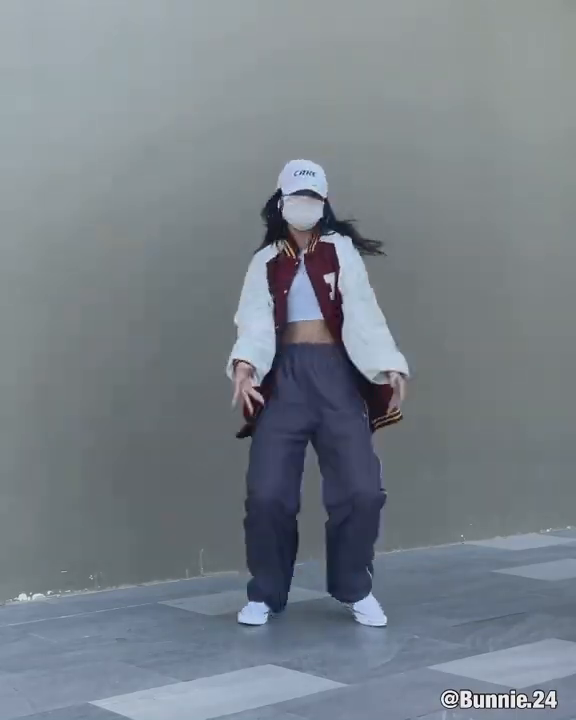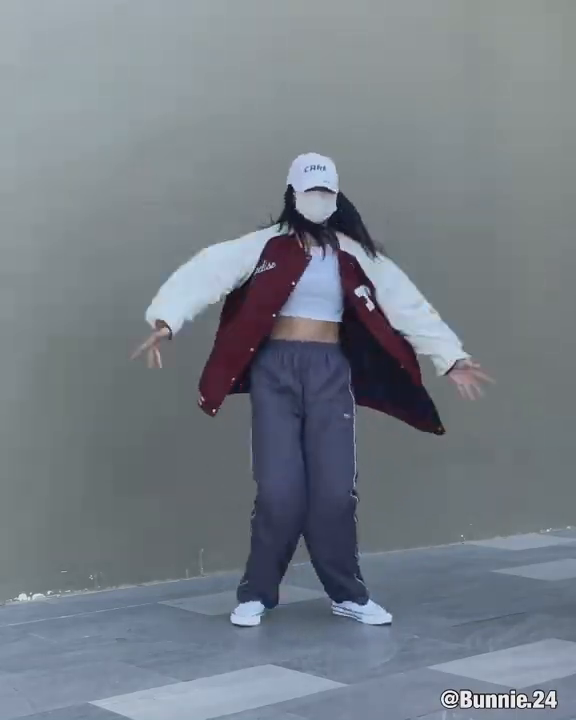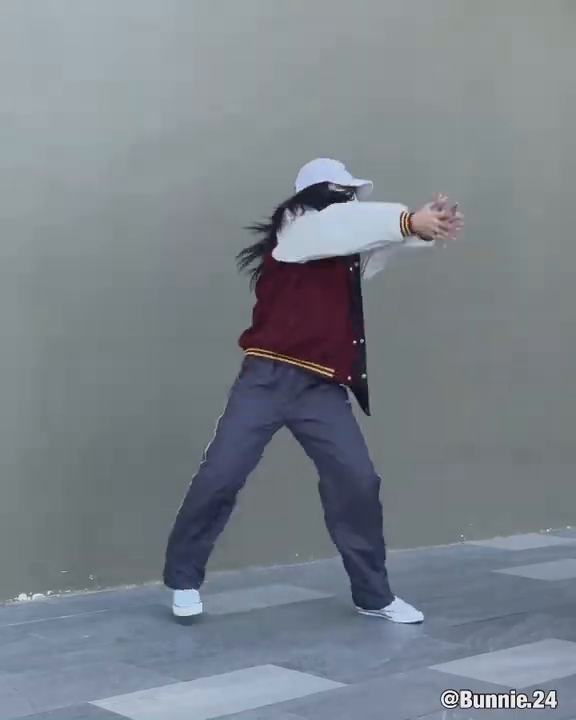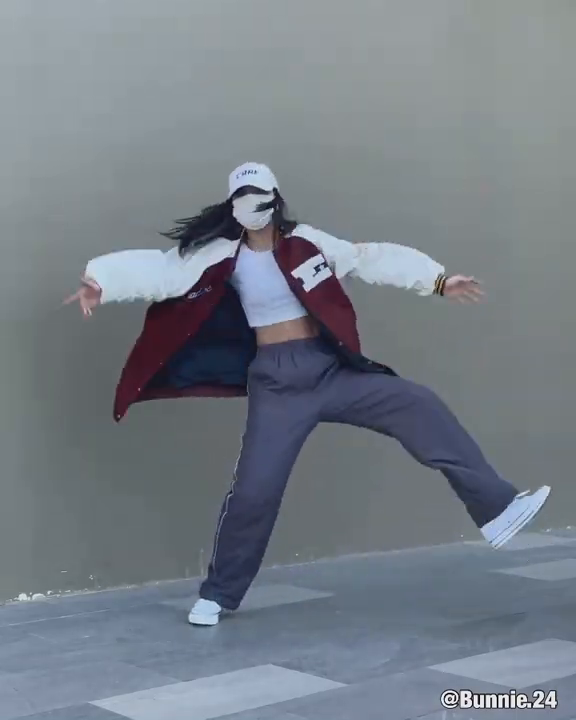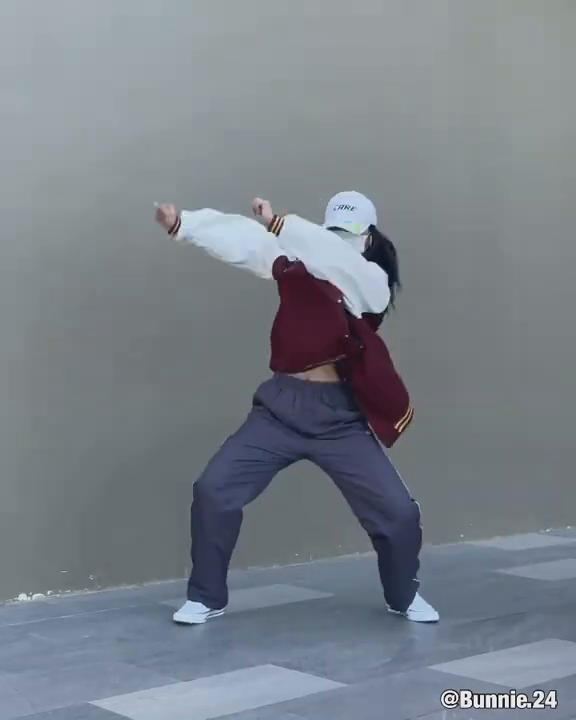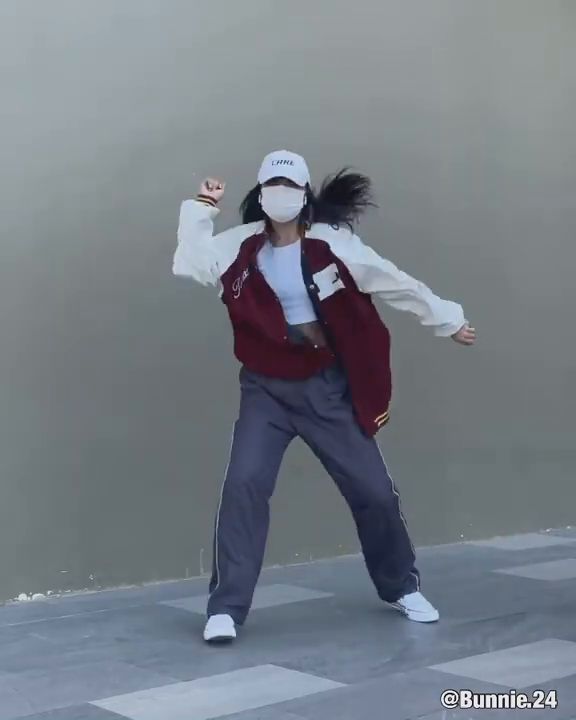
dt=0.4s
person 1, frame 1
left shoulder: (340, 250)
right shoulder: (268, 261)
left elbow: (363, 317)
right elbow: (255, 324)
left wrist: (392, 369)
right wrist: (244, 364)
left hip: (339, 378)
right hip: (284, 378)
left knee: (357, 490)
right knee: (270, 494)
left ankle: (352, 587)
right ankle: (265, 595)
person 1, frame 2
left shoulder: (358, 254)
right shoulder: (270, 244)
left elbow: (406, 304)
right elbow: (207, 269)
left wrist: (451, 357)
right wrist: (165, 320)
left hip: (328, 372)
right hip: (275, 375)
left knee: (334, 493)
right knee: (278, 494)
left ankle: (346, 593)
right ankle: (256, 593)
person 1, frame 3
left shoulder: (338, 246)
right shoulder: (301, 228)
left elbow: (374, 249)
right elbow: (344, 227)
left wrist: (422, 226)
right wrist: (411, 221)
left hip: (319, 383)
right hip: (267, 376)
left knee: (357, 482)
right knee: (218, 479)
left ankle: (374, 593)
right ankle: (185, 582)
person 1, frame 4
left shoulder: (307, 244)
right shoulder: (216, 256)
left elbow: (372, 258)
right elbow: (158, 269)
left wrist: (437, 279)
right wrist: (100, 279)
left hip: (332, 369)
right hip: (277, 382)
left knee: (421, 409)
right knee: (255, 490)
left ankle: (496, 507)
right ankle: (219, 593)
person 1, frame 5
left shoulder: (372, 275)
right shoulder: (300, 266)
left elbow: (335, 261)
right elbow: (246, 241)
left wrist: (279, 223)
right wrist: (183, 222)
left hip: (339, 417)
right hip: (281, 406)
left knee: (397, 513)
right knee: (213, 491)
left ankle: (403, 596)
right ankle: (205, 596)
person 1, frame 6
left shoulder: (331, 242)
right shoulder: (243, 245)
left elbow: (396, 284)
right elbow: (191, 260)
left wrist: (448, 320)
right wrist: (203, 207)
left hip: (329, 385)
right hip: (268, 386)
left knee: (374, 493)
right knee: (245, 485)
left ankle: (402, 587)
right ankle: (227, 606)
